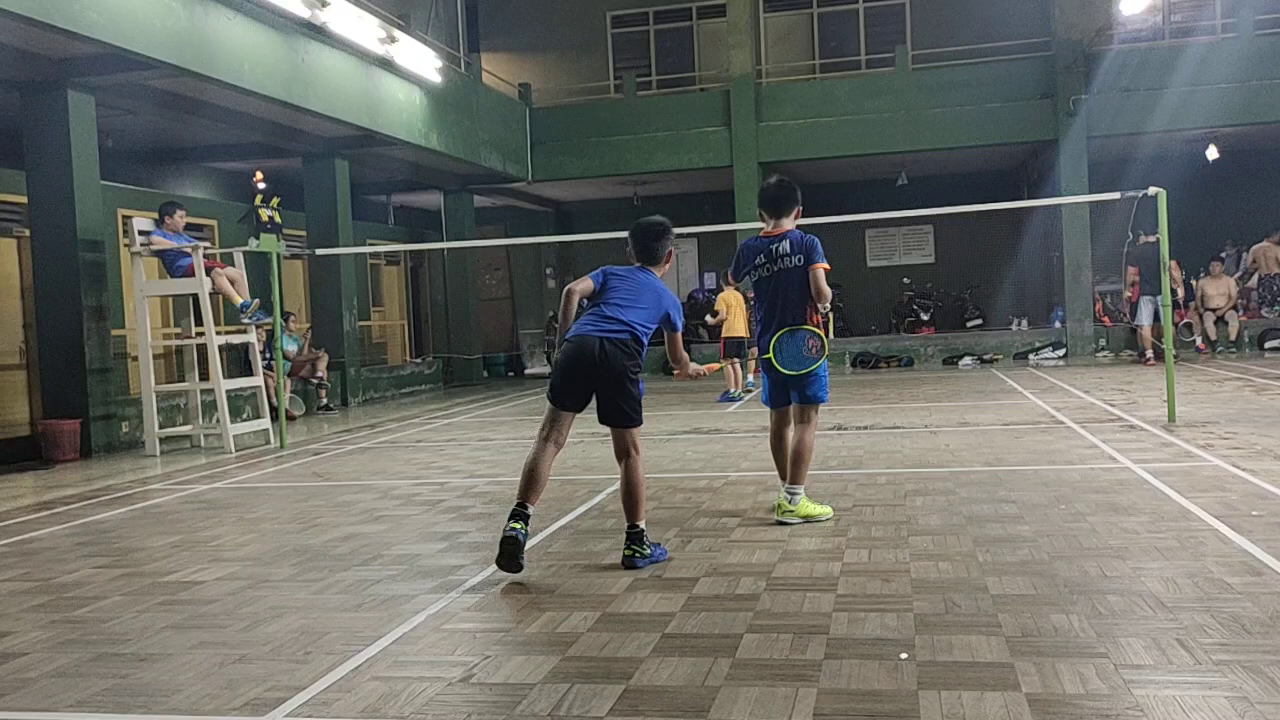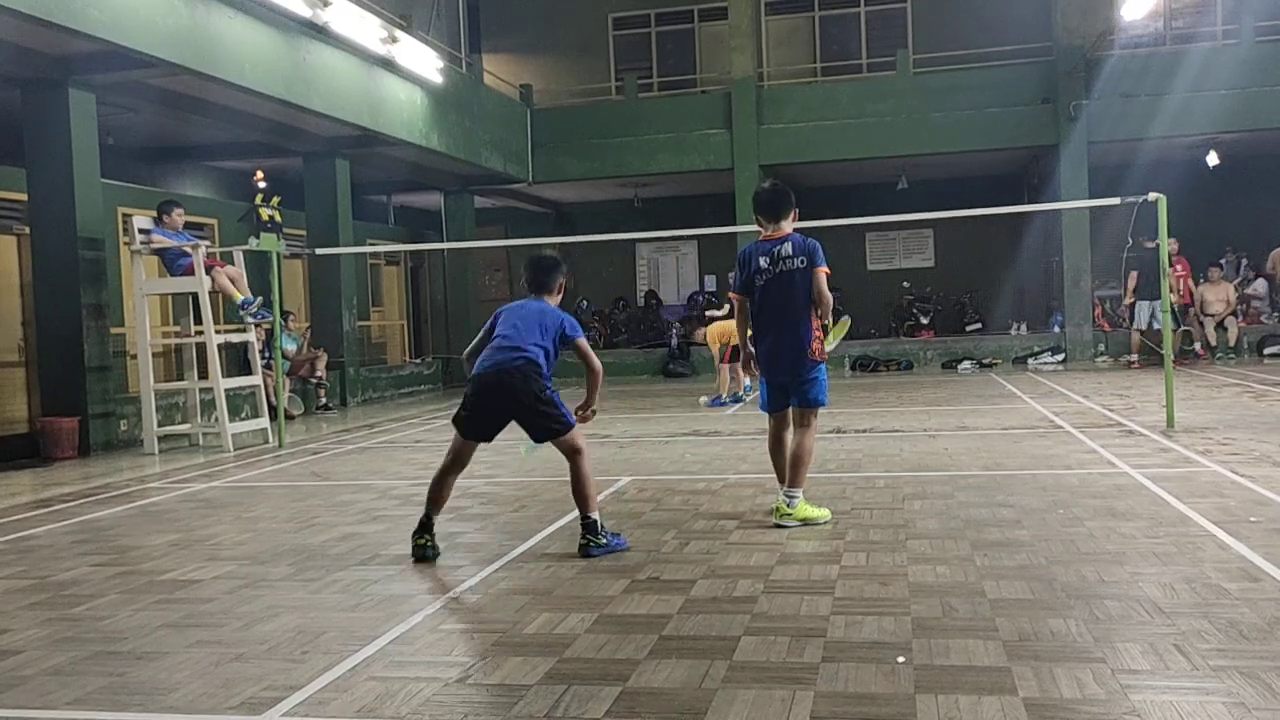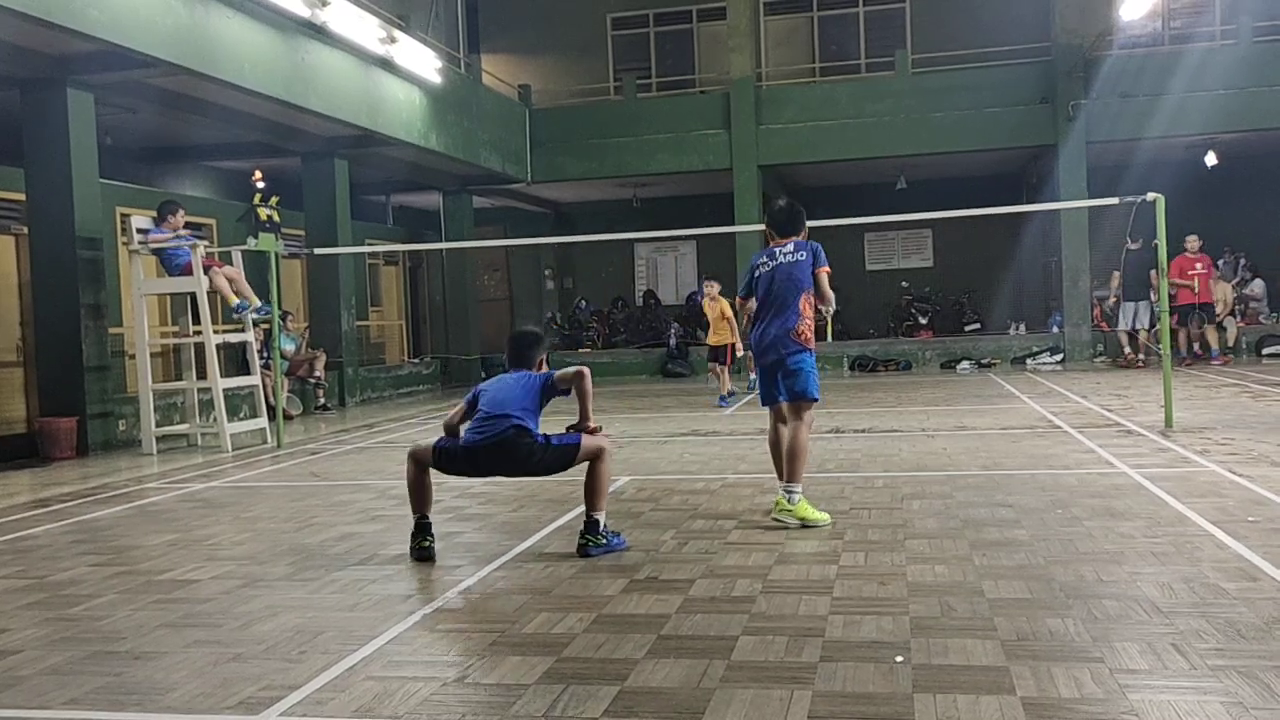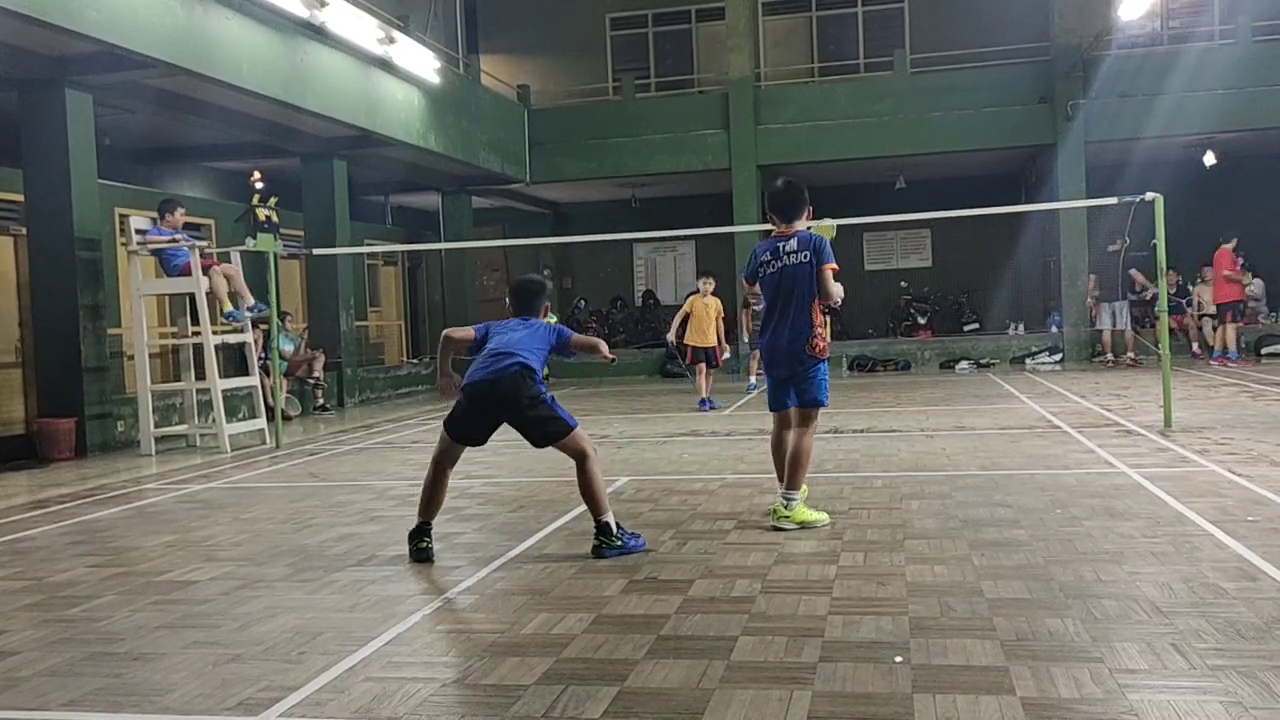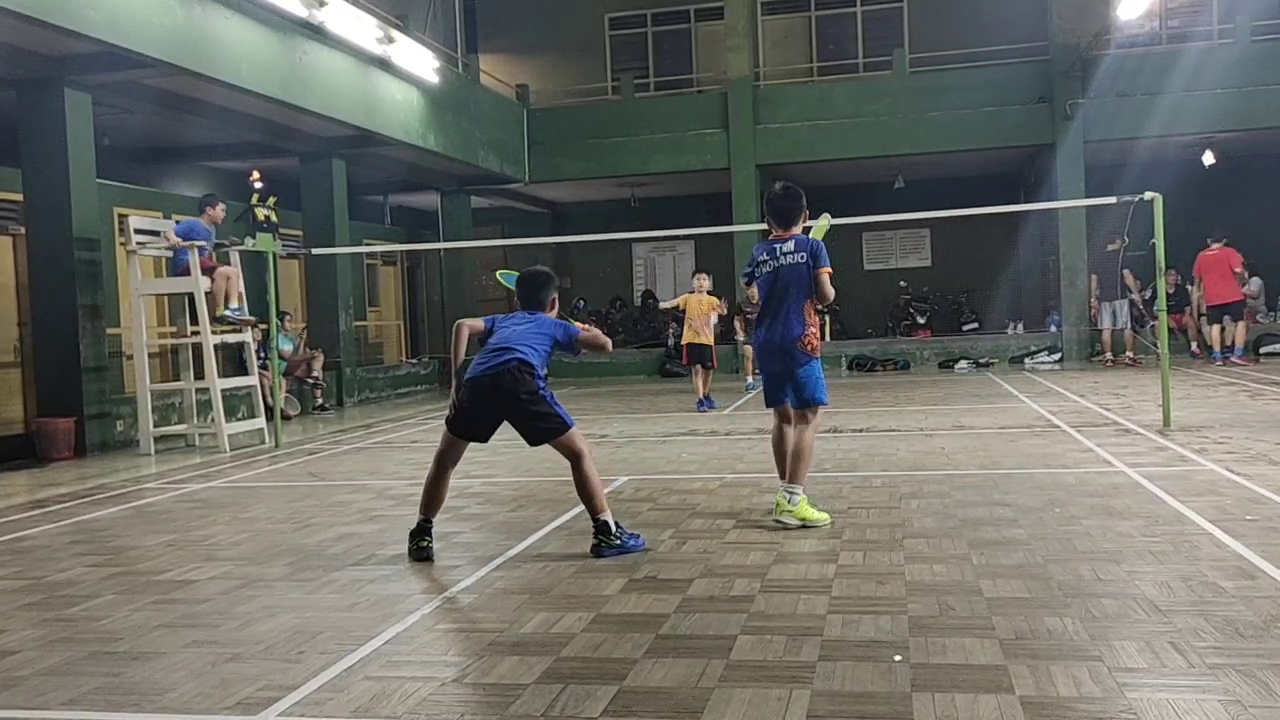
dt=1s
person 1, frame 1
left shoulder: (749, 248)
right shoulder: (807, 243)
left elbow: (733, 281)
right elbow: (821, 292)
right wrist: (826, 300)
left hip: (769, 347)
left knee: (779, 419)
right knee: (805, 419)
left ankle: (788, 493)
right ankle: (794, 500)
person 1, frame 2
left shoulder: (748, 255)
right shoulder: (808, 247)
left elbow: (741, 309)
right elbow: (822, 295)
left wrist: (746, 347)
right wrist: (826, 317)
left hip: (768, 353)
right hip: (804, 348)
left knee: (778, 423)
right knee: (804, 424)
left ankle: (785, 496)
right ankle: (792, 504)
person 1, frame 3
left shoulder: (759, 260)
right shoulder: (811, 249)
left elbow: (742, 303)
right elbow: (825, 296)
right wrist: (828, 304)
left hip: (763, 343)
right hip: (794, 340)
left knee: (779, 418)
right knee: (800, 417)
left ankle: (785, 493)
right ankle: (791, 500)
person 1, frame 4
left shoulder: (761, 250)
right shoulder: (816, 243)
left elbow: (749, 287)
right elbow: (828, 295)
right wrist: (839, 292)
left hip: (772, 347)
right hip: (806, 345)
left knee: (782, 421)
right knee: (805, 423)
left ankle: (786, 491)
right ankle: (789, 506)
person 1, frame 5
left shoulder: (759, 252)
right shoulder: (812, 247)
right elbow: (825, 296)
right wrist: (823, 293)
left hip: (766, 346)
right hip: (799, 343)
left knee: (783, 418)
right knee: (805, 420)
left ankle: (787, 491)
right ankle: (791, 502)
person 2, frame 1
left shoulder: (610, 273)
right shoulder: (668, 298)
left elbow: (572, 291)
right elbow: (678, 358)
left wrist: (562, 341)
right wrist: (691, 369)
left hip: (579, 347)
right hip: (619, 357)
left knee: (549, 440)
right knee: (629, 454)
left ankle: (518, 522)
right ankle: (637, 542)
person 2, frame 2
left shoulder: (505, 310)
right shoulder: (562, 319)
left elbow: (469, 356)
right elbow: (594, 365)
right wrist: (590, 404)
left hip: (485, 380)
right hip: (526, 379)
left knee: (455, 460)
right knee: (576, 450)
left ankle: (424, 534)
right ankle: (593, 533)
person 2, frame 3
left shoulder: (487, 385)
right shoulder: (542, 378)
left elbow: (450, 424)
right elbow: (581, 373)
left wrist: (466, 448)
right wrist: (586, 420)
left hip: (474, 452)
right hip: (520, 448)
left knee: (416, 456)
right knee: (600, 447)
left ankle: (422, 537)
right ankle: (594, 534)
person 2, frame 4
left shoulder: (493, 328)
right shoulder: (551, 330)
left elbow: (450, 335)
right elbow: (597, 346)
left wrist: (445, 374)
right wrist: (604, 352)
left hip: (476, 389)
right hip: (520, 388)
left knee: (442, 461)
right knee: (584, 452)
left ankle: (421, 537)
right ankle: (608, 534)
person 2, frame 5
left shoulder: (501, 320)
right shoulder: (556, 326)
left elbow: (462, 325)
right elbow: (604, 345)
left wrist: (457, 378)
right wrist: (593, 333)
left hip: (477, 382)
right hip: (518, 380)
left knee: (445, 459)
right knee: (579, 452)
left ankle: (421, 535)
right ankle: (606, 533)
